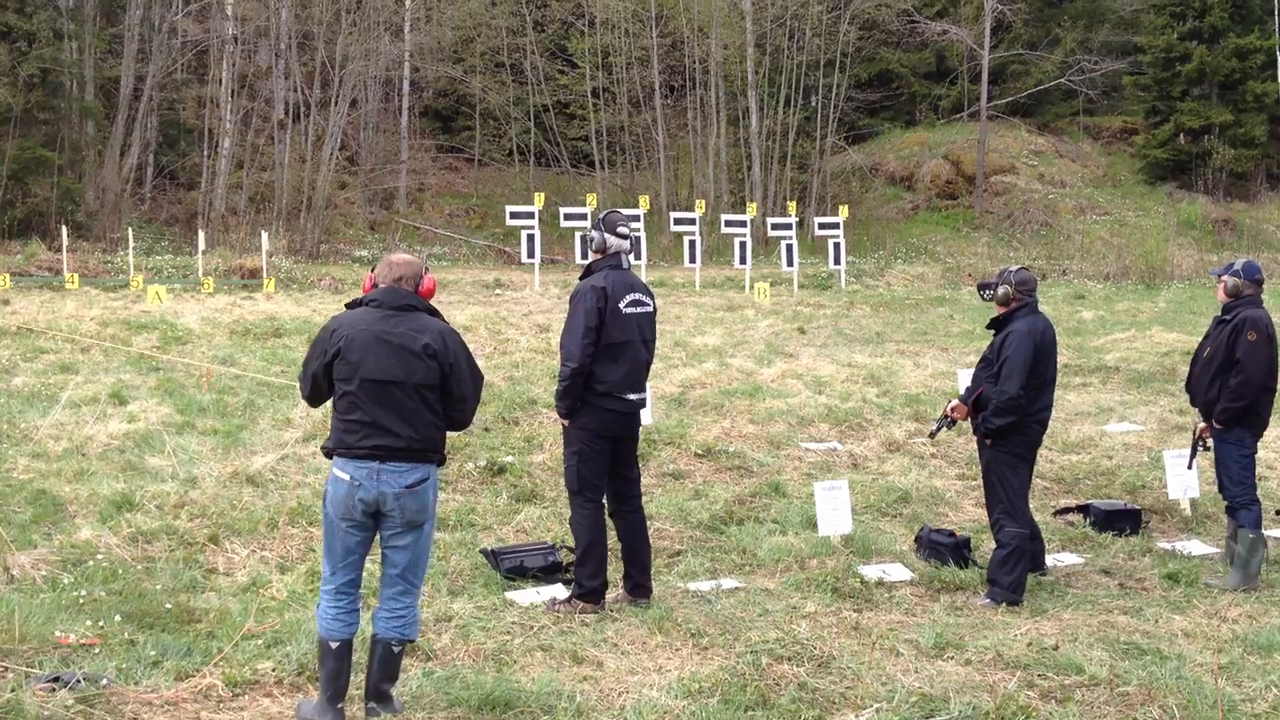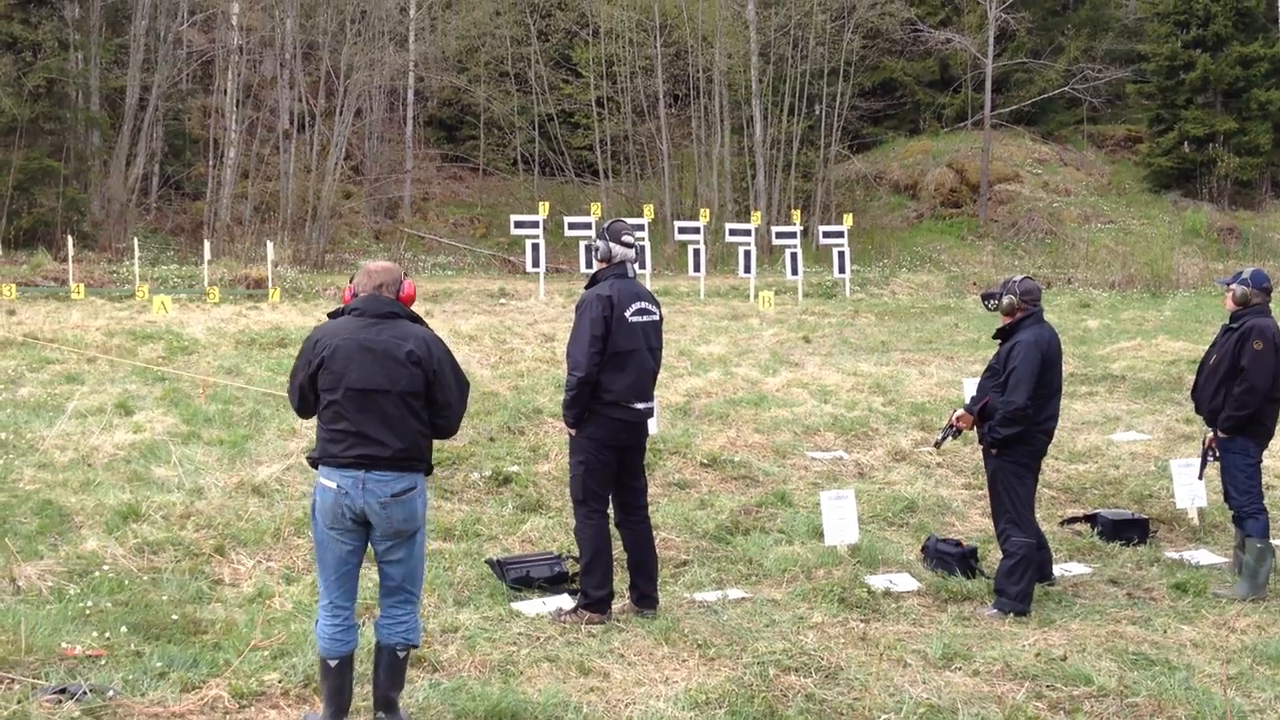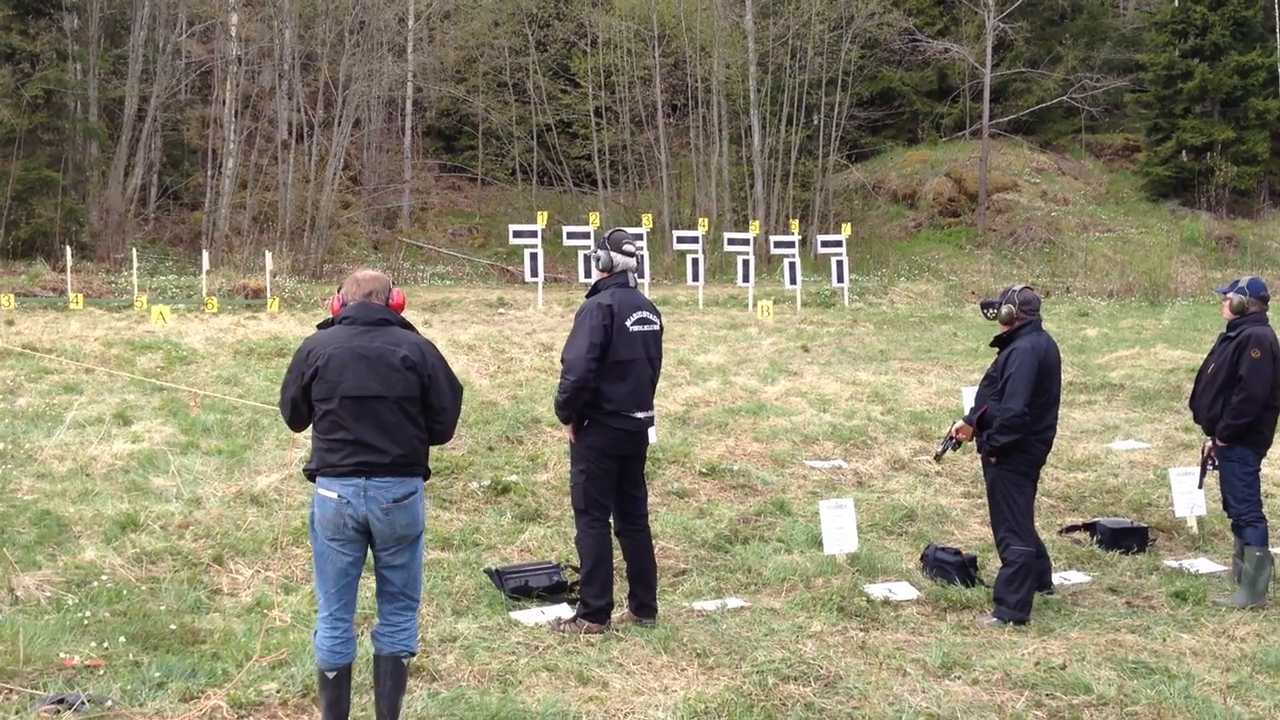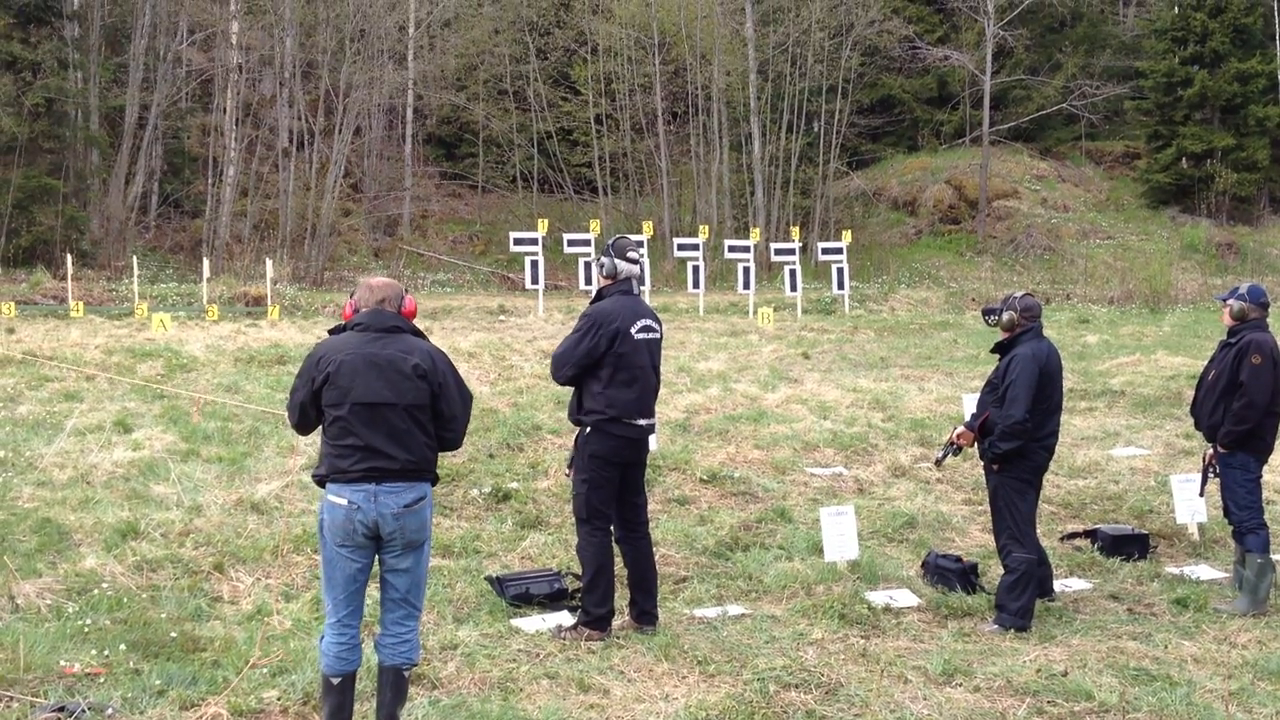
dt=0.4s
person 1, frame 1
left shoulder: (341, 327)
right shoulder: (440, 335)
left elbow: (311, 392)
right elbow: (462, 413)
left hip: (352, 473)
right hip: (414, 478)
left knee: (338, 588)
right knee: (400, 592)
person 1, frame 2
left shoulder: (324, 337)
right shoulder: (423, 342)
left elbow: (301, 405)
right elbow: (449, 420)
left hip: (337, 483)
right hip: (401, 485)
left knee: (335, 604)
right knee: (399, 602)
person 1, frame 3
left shoulder: (316, 348)
right shoulder: (416, 348)
left elbow: (293, 416)
right elbow: (444, 425)
left hip: (336, 493)
right hip: (400, 492)
left knee: (335, 615)
right knee: (399, 610)
person 1, frame 4
left shoulder: (327, 353)
right shoulder: (427, 356)
left elbow: (300, 420)
right elbow: (453, 433)
left hip: (345, 498)
right hip: (409, 498)
left knee: (341, 622)
right knee: (401, 621)
person 2, frame 1
left shoulder: (593, 288)
right shoulder: (642, 291)
left elbow: (576, 356)
left wrist: (564, 405)
left hip: (593, 410)
right hip: (629, 408)
left knee: (586, 500)
right knee: (627, 498)
left ankle: (588, 594)
right ankle: (637, 587)
person 2, frame 2
left shoulder: (599, 297)
right shoulder: (648, 300)
left elbow: (582, 365)
left wrist: (572, 414)
left hip: (600, 419)
right hip: (636, 417)
left knee: (591, 509)
right knee: (634, 508)
left ankle: (594, 604)
right ankle: (644, 597)
person 2, frame 3
left shoulder: (599, 306)
right shoulder: (649, 309)
left elbow: (578, 369)
left wrist: (566, 413)
left hip: (601, 428)
right hip: (637, 426)
left knee: (592, 519)
right knee: (633, 517)
left ankle: (594, 613)
right ankle: (643, 606)
person 2, frame 4
left shoulder: (603, 313)
right shoulder: (650, 317)
left elbow: (562, 367)
left wrist: (587, 369)
left hip: (602, 434)
right hip: (639, 433)
left knee: (594, 527)
right knee: (634, 524)
left ankle: (595, 621)
right ankle: (644, 614)
person 3, frame 1
left shoulder: (1020, 332)
right shoulder: (1034, 324)
left elbow: (1010, 393)
right elbow: (994, 376)
left wrist: (987, 427)
right wrist: (967, 400)
left hip: (1008, 433)
right hip: (1021, 429)
left knee: (1006, 509)
right knee: (1013, 501)
left ankle: (1004, 589)
right ankle: (1032, 559)
person 3, frame 2
left shoulder: (1027, 342)
right shoulder: (1037, 333)
left elbow: (1017, 402)
right elbow: (999, 386)
left wrist: (994, 437)
right wrist: (973, 409)
left hip: (1013, 443)
right hip: (1024, 439)
left knee: (1012, 519)
right knee: (1019, 510)
left ankle: (1012, 600)
right ankle: (1040, 569)
person 3, frame 3
left shoulder: (1024, 350)
right shoulder: (1038, 343)
left elbow: (1014, 410)
right elbow: (998, 396)
left wrist: (992, 445)
right wrist: (972, 420)
left hip: (1012, 451)
right hip: (1025, 447)
left knee: (1012, 527)
right knee: (1018, 519)
left ankle: (1011, 608)
right ankle: (1039, 578)
person 3, frame 4
left shoulder: (1024, 356)
right shoulder: (1039, 349)
left elbow: (1015, 416)
right elbow: (1000, 403)
left wrist: (995, 453)
right wrist: (974, 426)
left hip: (1014, 459)
right hip: (1028, 454)
left knee: (1013, 535)
right knee: (1020, 526)
left ankle: (1012, 616)
right ankle: (1040, 586)
person 4, frame 1
left shoulder: (1251, 321)
right shoulder: (1231, 318)
left elbow: (1249, 376)
left wrist: (1221, 416)
right wrist: (1210, 416)
left hip: (1237, 424)
right hip: (1227, 423)
left knee: (1241, 494)
right knee: (1232, 492)
left ankle: (1244, 573)
right ankle: (1234, 559)
person 4, frame 2
right shoulder: (1240, 326)
left elbow: (1253, 385)
left wrist: (1226, 425)
right wrist: (1217, 425)
left hip: (1242, 433)
right hip: (1233, 432)
left knee: (1248, 504)
right knee: (1239, 502)
left ankle: (1253, 583)
right ankle: (1242, 570)
person 4, frame 3
right shoulder: (1238, 335)
left elbow: (1252, 394)
left wrist: (1224, 433)
right wrist: (1216, 434)
left hip: (1241, 441)
right hip: (1231, 440)
left knee: (1246, 511)
right knee: (1238, 509)
left ankle: (1252, 591)
right ankle: (1241, 577)
person 4, frame 4
right shoulder: (1237, 341)
left elbow: (1252, 400)
left wrist: (1225, 440)
right wrist: (1217, 441)
left hip: (1242, 448)
right hip: (1232, 447)
left knee: (1248, 518)
right knee: (1238, 516)
right ankle: (1242, 582)
